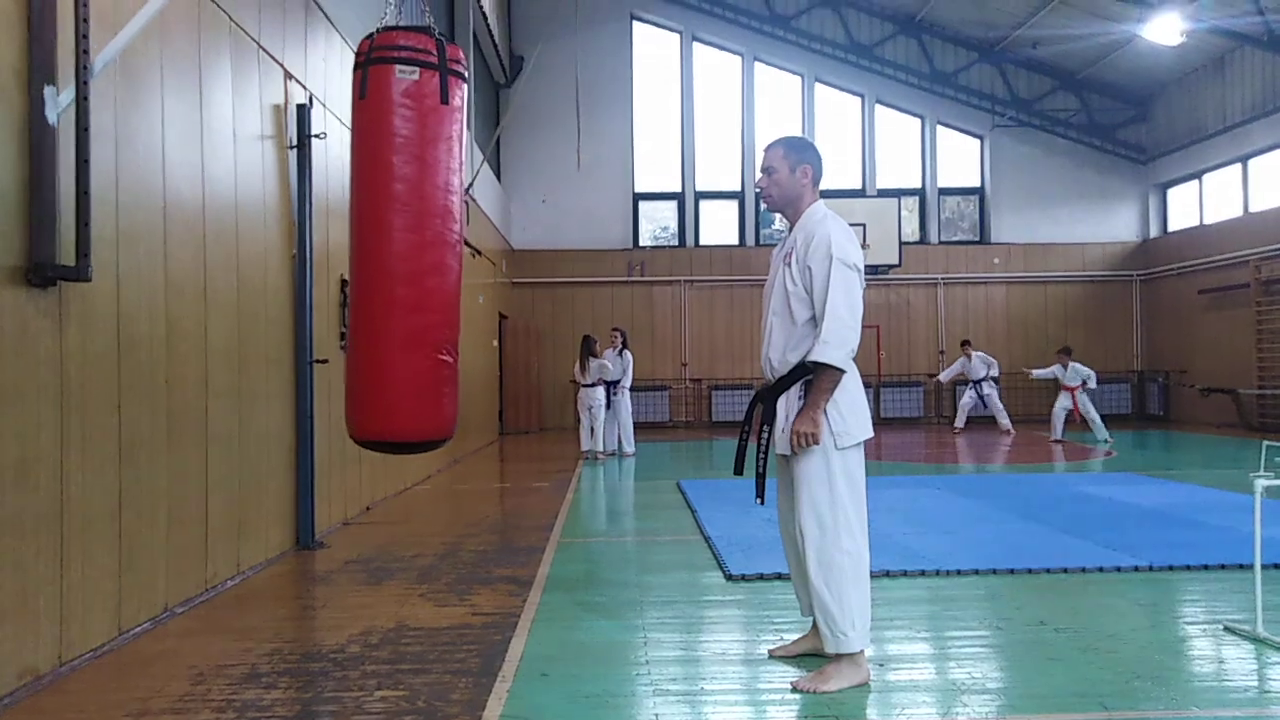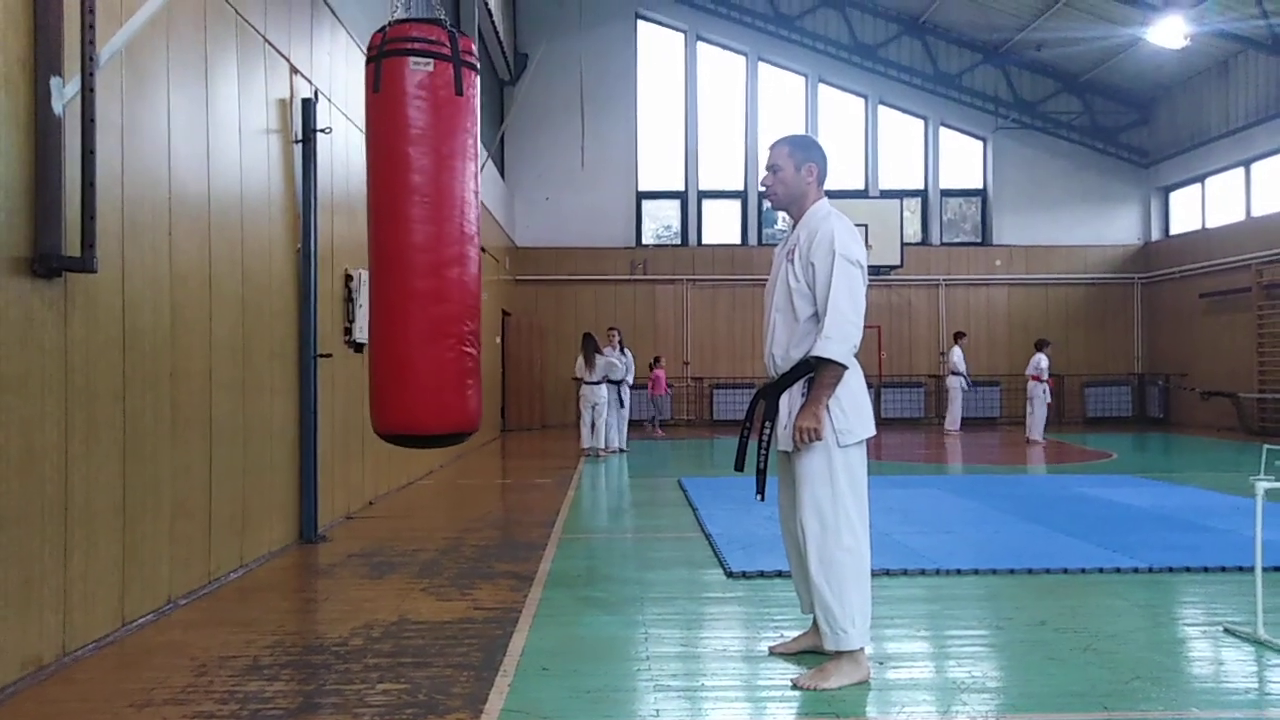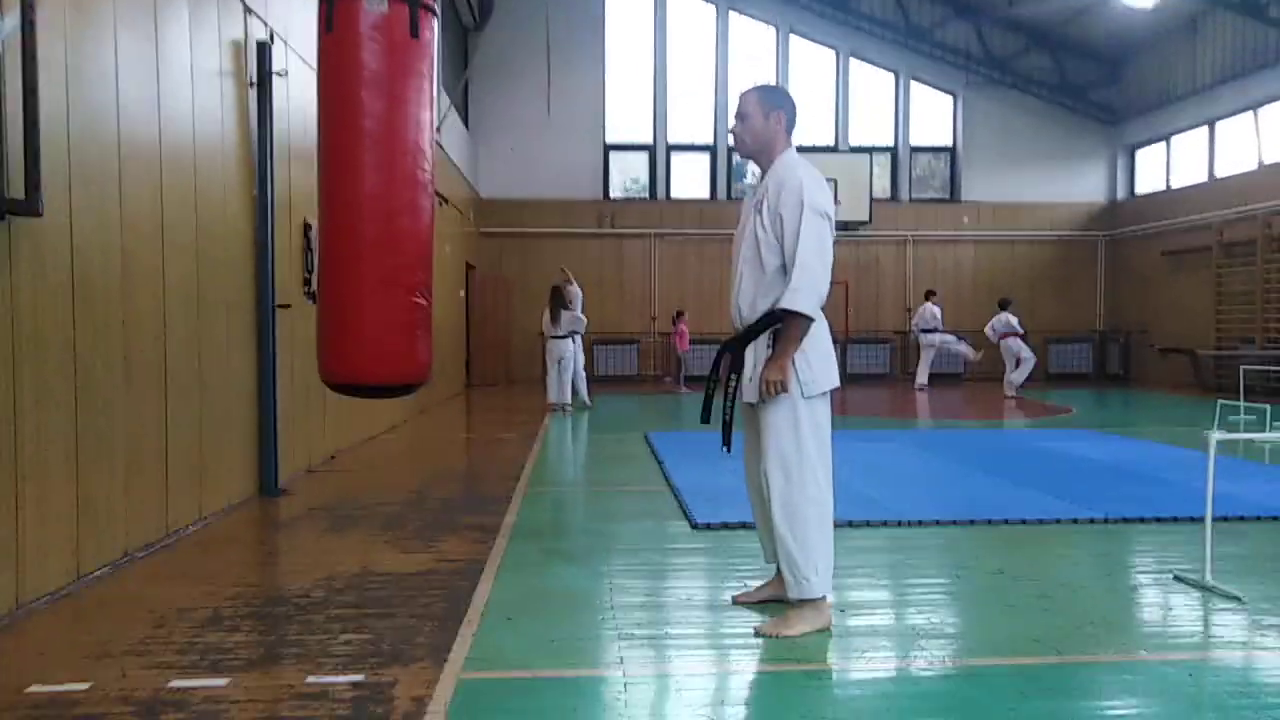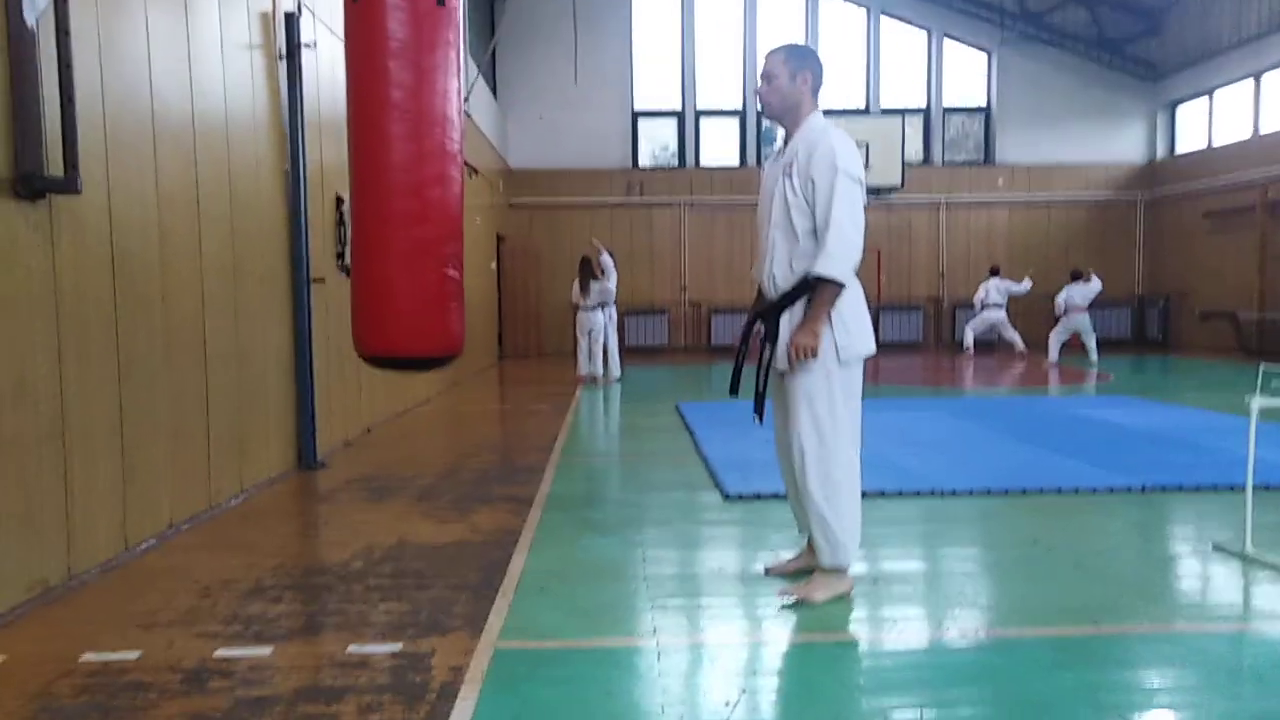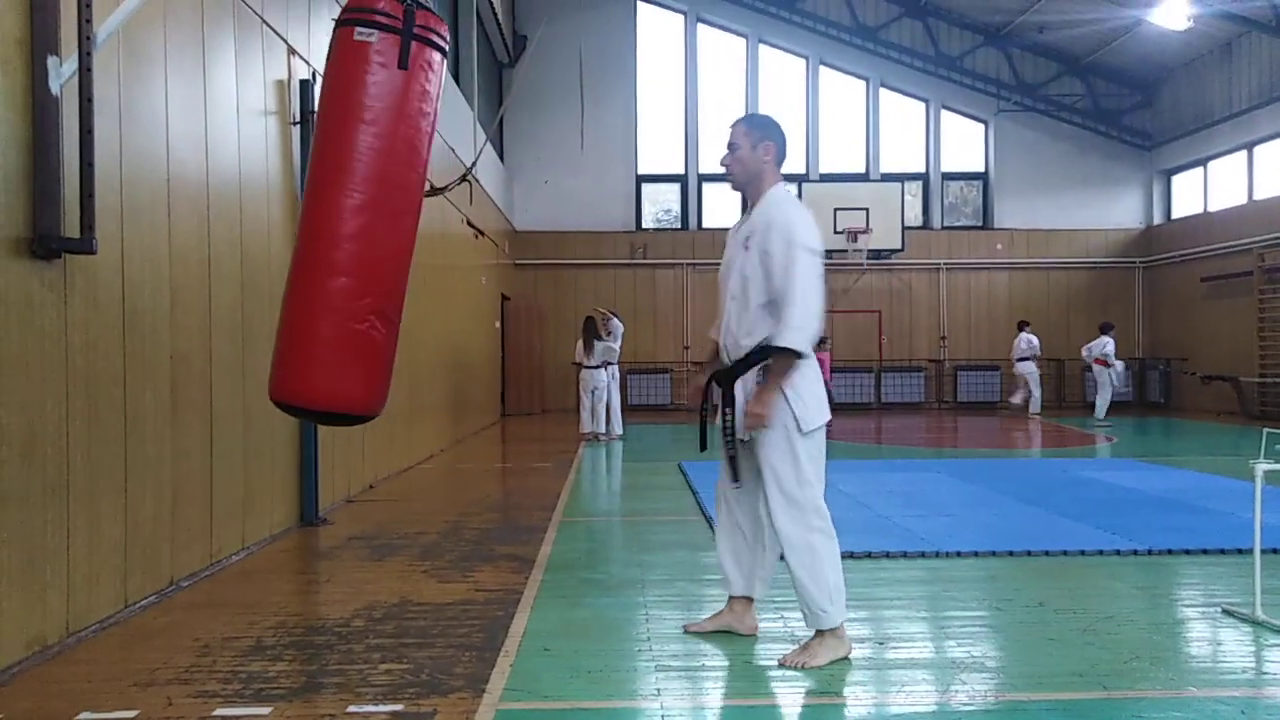
dt=1s
person 1, frame 1
left shoulder: (827, 236)
right shoulder: (792, 241)
left elbow: (839, 334)
left wrist: (812, 409)
right wrist: (776, 402)
left hip: (819, 405)
right hip: (794, 403)
left knee: (829, 527)
right knee: (800, 525)
left ankle: (849, 654)
right ankle: (823, 629)
person 1, frame 2
left shoulder: (831, 233)
right shoulder: (794, 239)
left elbow: (841, 330)
left wrist: (814, 405)
left hip: (823, 402)
right hip: (795, 399)
left knee: (830, 525)
right knee: (801, 522)
left ankle: (849, 652)
right ankle: (822, 626)
person 1, frame 3
left shoulder: (799, 182)
right shoulder: (764, 189)
left elbow: (810, 279)
left wrist: (782, 356)
left hip: (789, 352)
right hip: (762, 352)
left knee: (795, 475)
right knee: (767, 473)
left ankle: (812, 598)
right ankle: (785, 576)
person 1, frame 4
left shoulder: (829, 147)
right shoulder: (783, 157)
left elbow: (842, 246)
left wrist: (812, 322)
right wrist: (762, 315)
left hip: (823, 321)
right hip: (789, 319)
left knee: (821, 442)
right knee: (794, 442)
left ankle: (836, 565)
right ankle: (817, 545)
person 1, frame 5
left shoulder: (786, 220)
right shoulder: (750, 223)
left elbow: (799, 318)
left wrist: (766, 390)
right wrist: (715, 369)
left hip: (777, 385)
right hip: (745, 379)
left knee: (795, 509)
right knee: (739, 499)
left ankle: (831, 632)
right ankle: (741, 607)
